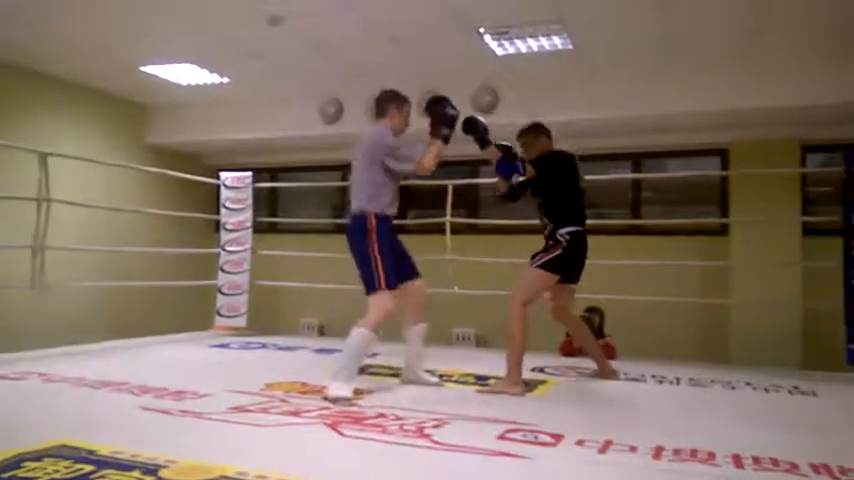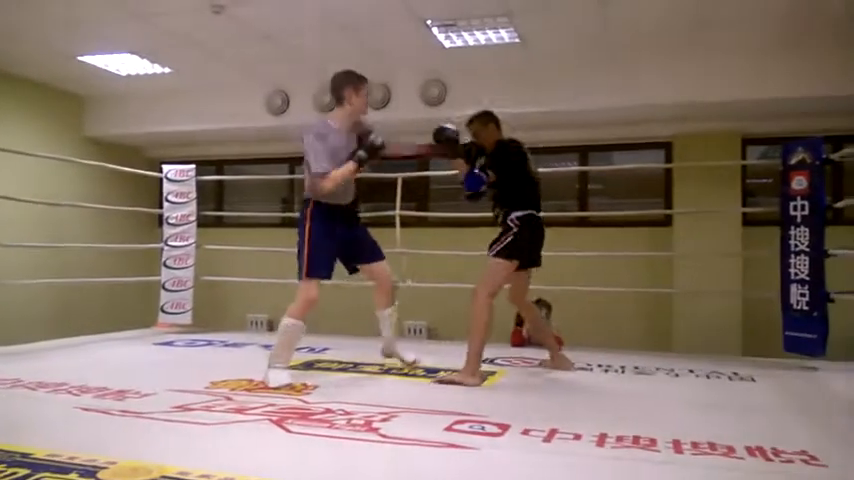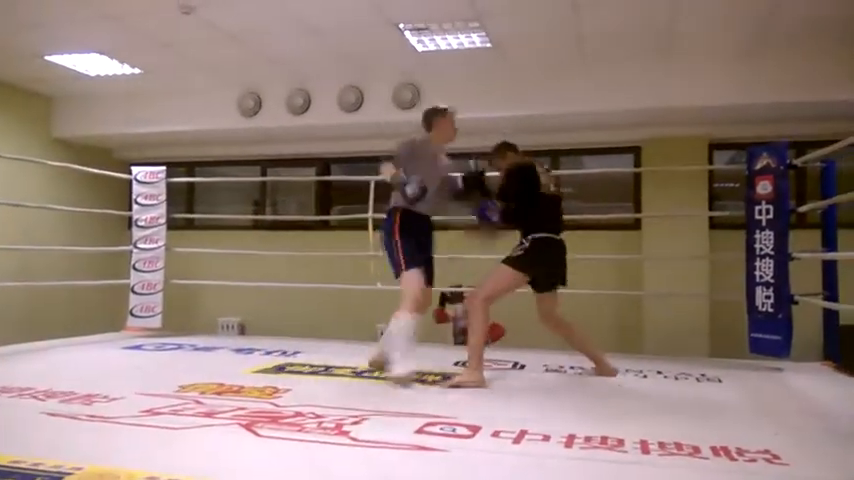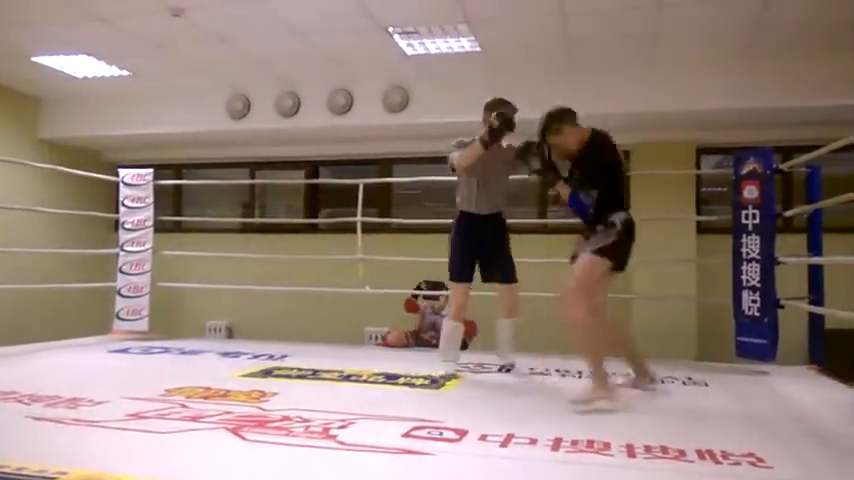
dt=0.7s
person 1, frame 1
left shoulder: (376, 142)
right shoulder: (382, 138)
left elbow: (414, 163)
right elbow: (425, 167)
left wrist: (437, 130)
right wrist: (444, 132)
left hip: (380, 227)
right hip: (370, 226)
left knee: (417, 295)
right knee: (383, 306)
left ankle: (412, 370)
right ankle: (341, 380)
person 1, frame 2
left shoulder: (357, 128)
right shoulder: (316, 134)
left elbow: (385, 152)
right elbow: (327, 183)
right wrist: (360, 156)
left hip: (348, 215)
right hip: (318, 216)
left knee: (386, 279)
right knee: (308, 295)
left ankle: (390, 346)
right ankle: (277, 365)
person 1, frame 3
left shoulder: (443, 162)
right shoulder: (413, 146)
left elbow: (450, 191)
right elbow: (386, 168)
right wrist: (400, 181)
left hip: (421, 227)
right hip: (401, 223)
left knee: (423, 298)
right knee: (414, 289)
left ankle: (383, 355)
right ankle: (400, 360)
person 1, frame 4
left shoulder: (508, 152)
right shoulder: (463, 146)
right elbow: (458, 163)
right wrist: (488, 140)
left hip: (495, 225)
right hip: (467, 225)
left knee: (509, 297)
right knee: (460, 297)
left ankle: (505, 354)
right ankle: (448, 361)
person 2, frame 1
left shoulder: (559, 159)
right shoulder: (544, 173)
left elbow: (513, 171)
right elbow: (507, 193)
left wrist: (484, 142)
right wrist: (505, 165)
left hip: (565, 242)
right hip: (567, 244)
left knee: (518, 301)
right knee: (561, 310)
left ankle: (512, 380)
right ankle: (604, 366)
person 2, frame 2
left shoulder: (505, 148)
right shoulder: (503, 156)
left elbow: (477, 185)
right elbow: (472, 193)
left wrist: (456, 156)
right wrist: (467, 159)
left hip: (520, 227)
right hip: (527, 229)
left knee: (483, 292)
right knee: (519, 297)
left ankle: (471, 371)
right ankle: (558, 357)
person 2, frame 3
left shoulder: (517, 172)
right shoulder: (540, 178)
left elbow: (497, 211)
left hip: (535, 247)
right hip: (554, 249)
left knee: (478, 298)
right knee: (549, 315)
left ankle: (474, 371)
right ankle: (602, 364)
person 2, frame 4
left shoulder: (598, 151)
right shoulder: (592, 143)
left elbow: (583, 206)
right elbow: (573, 180)
left wrist: (554, 180)
right wrist: (544, 159)
left hip: (612, 229)
right hip: (600, 230)
left knee: (573, 298)
right knee: (590, 307)
left ankle: (600, 381)
right ankle: (641, 372)
